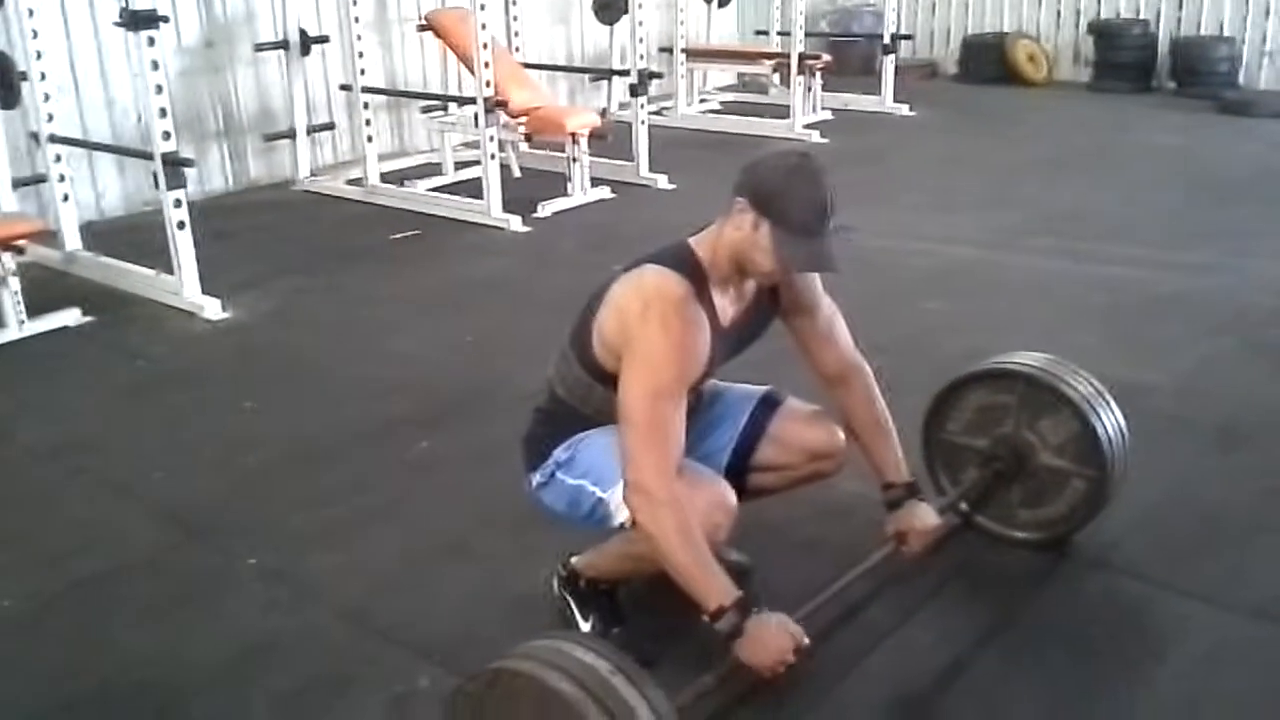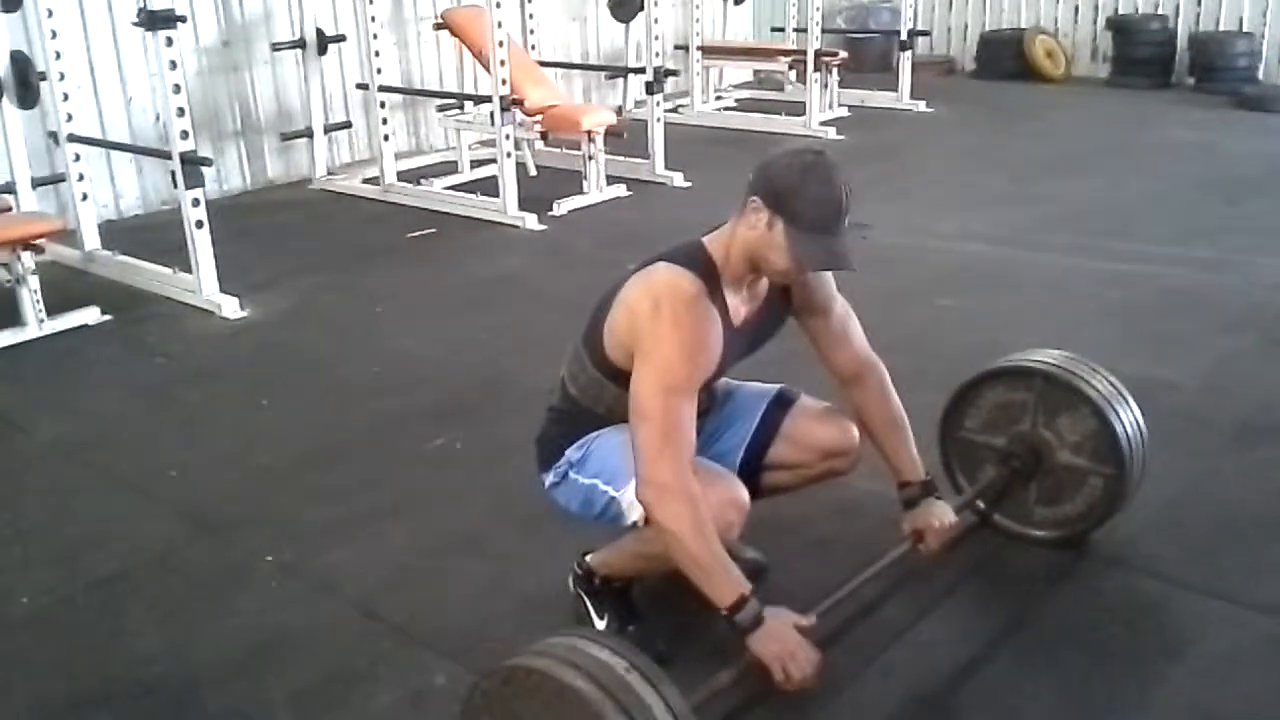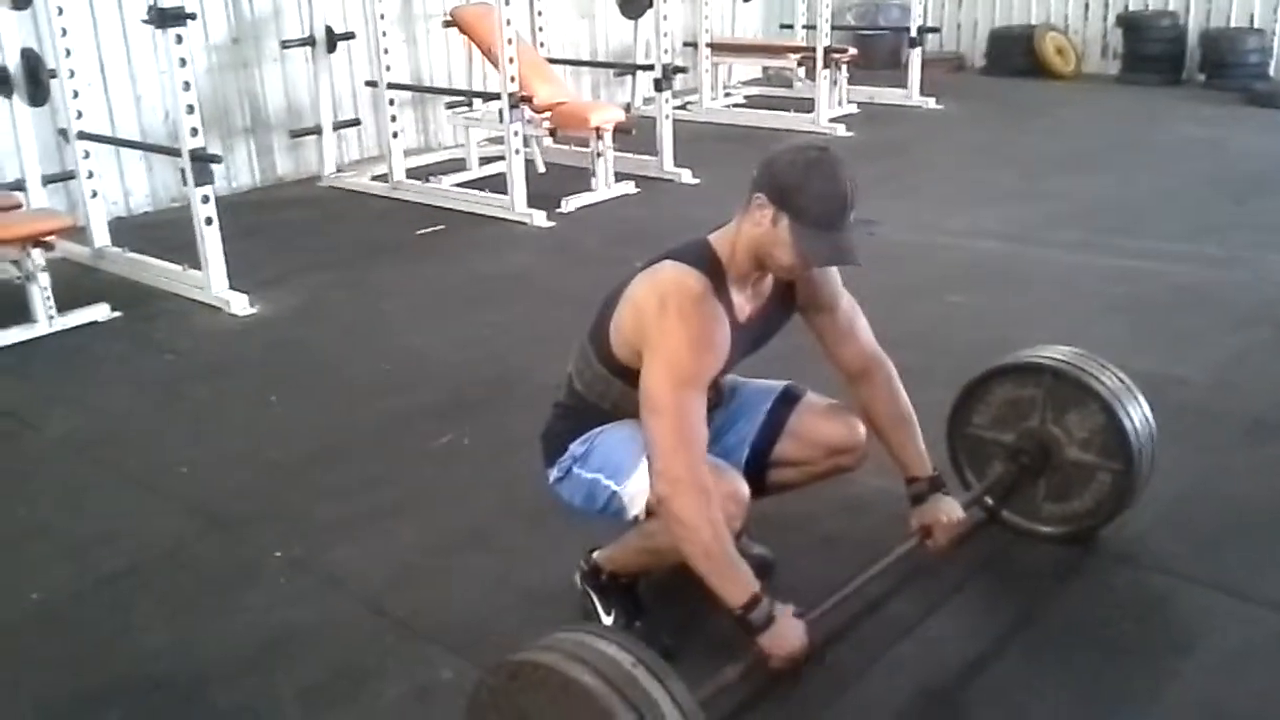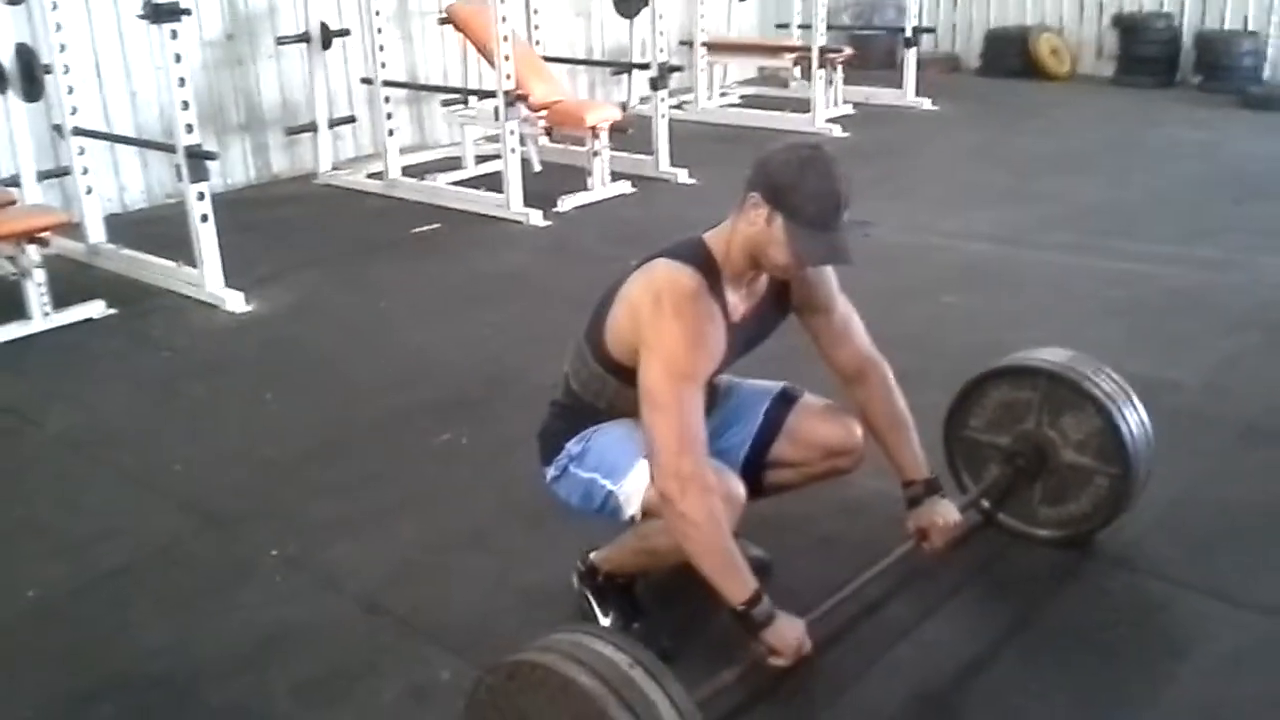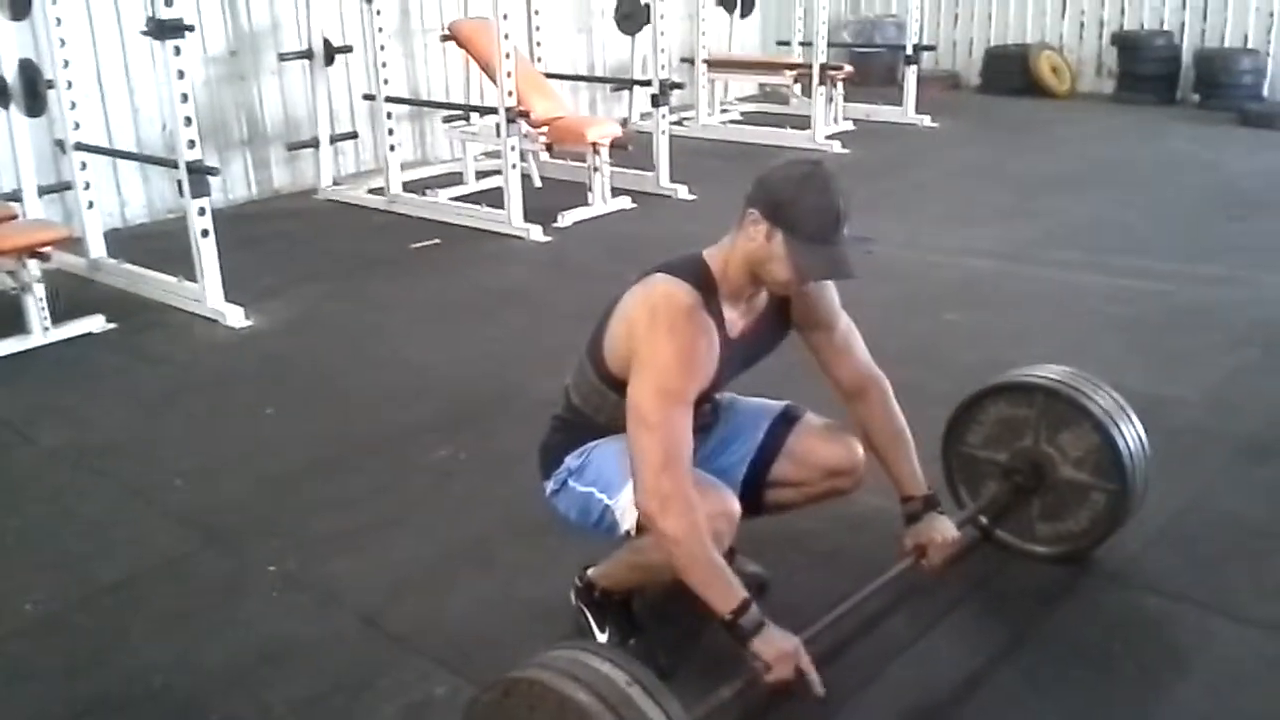
dt=0.2s
person 1, frame 1
left shoulder: (783, 272)
right shoulder: (666, 308)
left elbow: (847, 372)
right elbow: (649, 491)
left wrist: (902, 494)
right wrist: (739, 621)
right hip: (574, 446)
left knee: (823, 443)
right knee: (710, 510)
left ankle: (691, 538)
right ankle: (584, 577)
person 1, frame 2
left shoulder: (796, 274)
right shoulder: (678, 306)
left elbow: (861, 372)
right elbow: (661, 488)
left wrist: (918, 491)
right wrist: (752, 617)
right hip: (587, 445)
left knee: (837, 441)
right knee: (722, 508)
left ankle: (707, 536)
right ankle: (599, 575)
person 1, frame 3
left shoulder: (802, 270)
right shoulder: (684, 303)
left elbow: (868, 368)
right elbow: (677, 484)
left wrist: (925, 487)
right wrist: (760, 617)
right hip: (591, 440)
left knee: (844, 438)
right knee: (722, 500)
left ankle: (713, 534)
right ankle: (605, 571)
person 1, frame 4
left shoulder: (800, 271)
right shoulder: (679, 301)
left elbow: (863, 369)
right elbow: (681, 483)
left wrist: (922, 489)
right wrist: (760, 615)
right hip: (589, 439)
left knee: (840, 441)
right knee: (716, 496)
left ankle: (712, 535)
right ankle: (602, 572)
person 1, frame 5
left shoulder: (799, 287)
right shoulder: (675, 316)
left elbow: (864, 385)
right elbow: (661, 498)
left wrist: (920, 506)
right wrist: (751, 626)
right hip: (590, 452)
left knee: (841, 461)
right knee: (711, 517)
left ankle: (706, 550)
right ankle: (600, 588)
